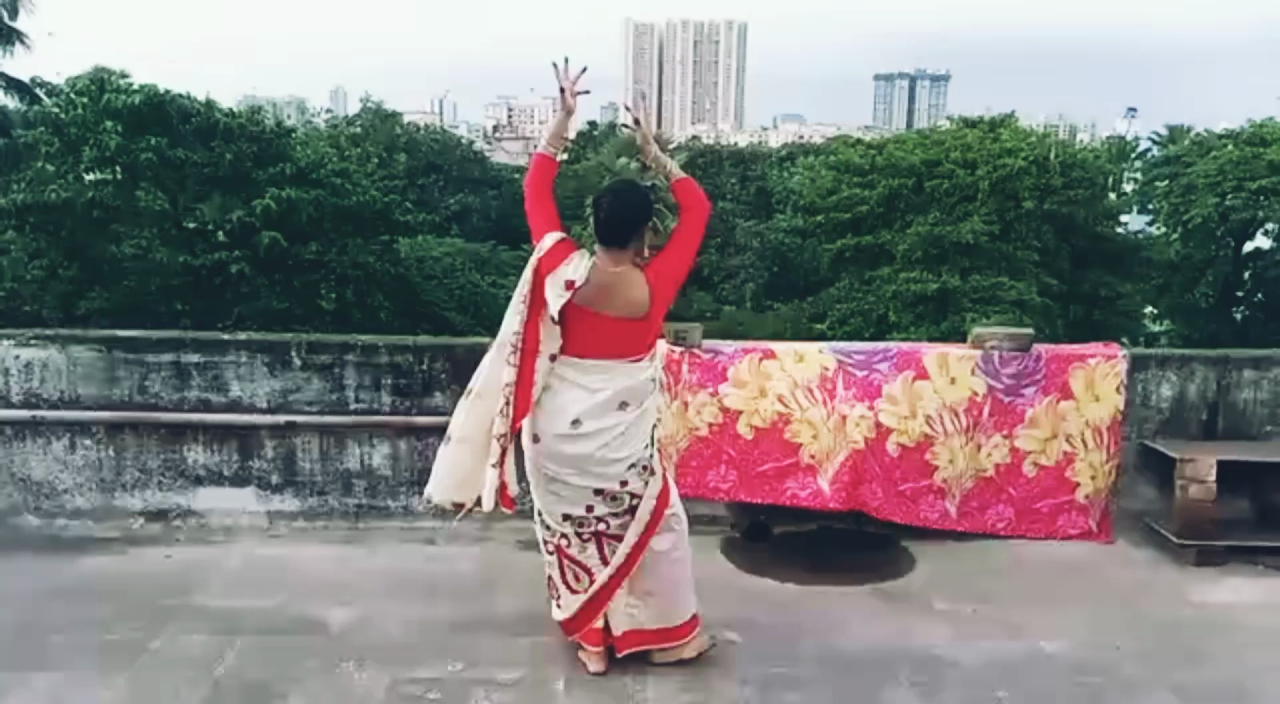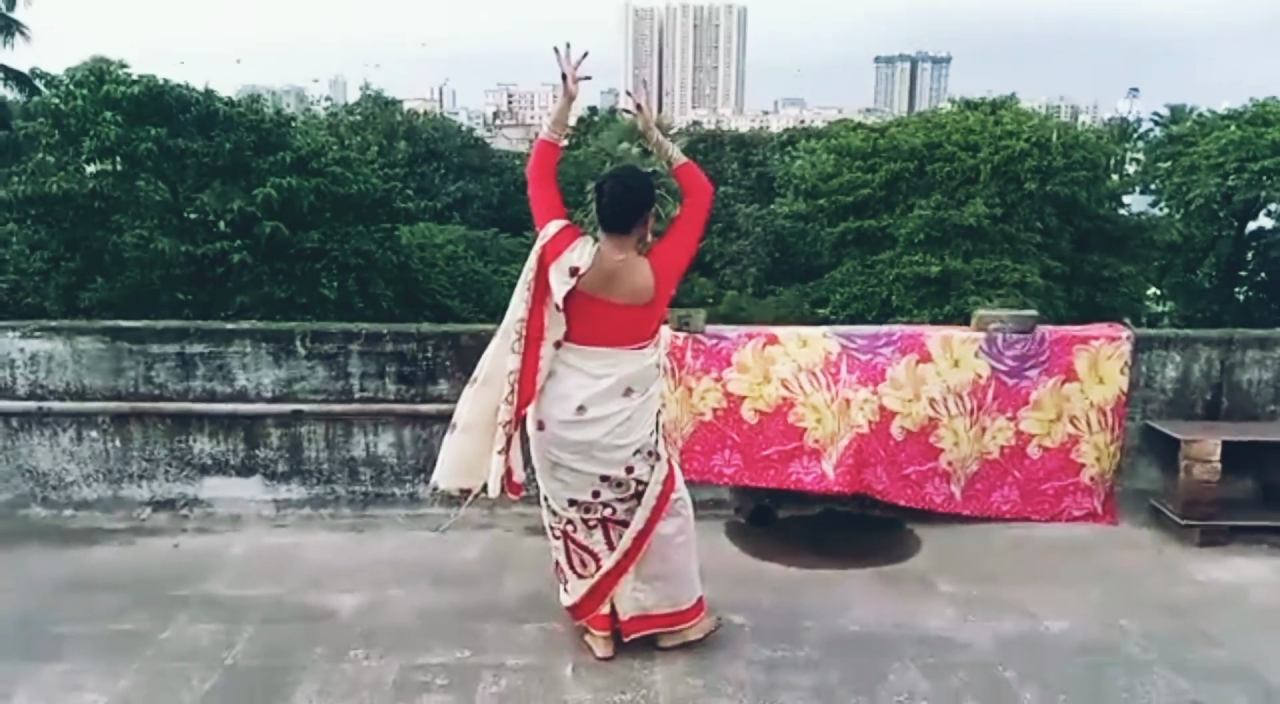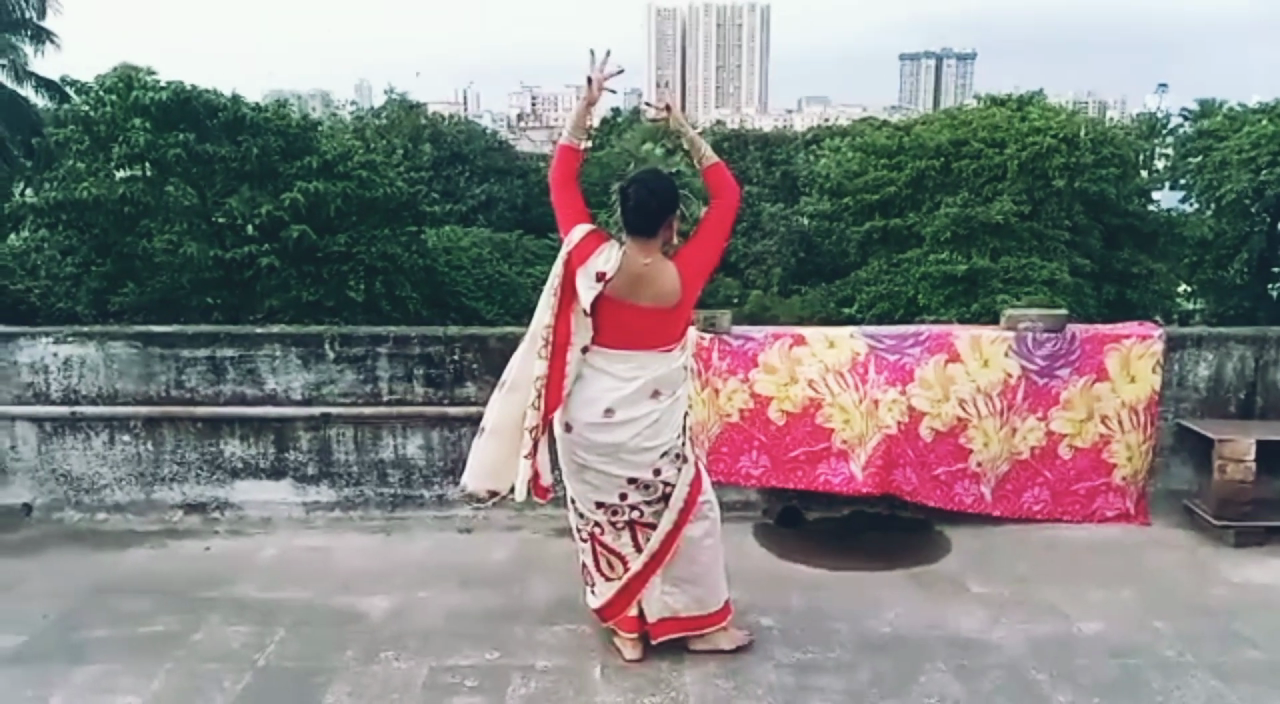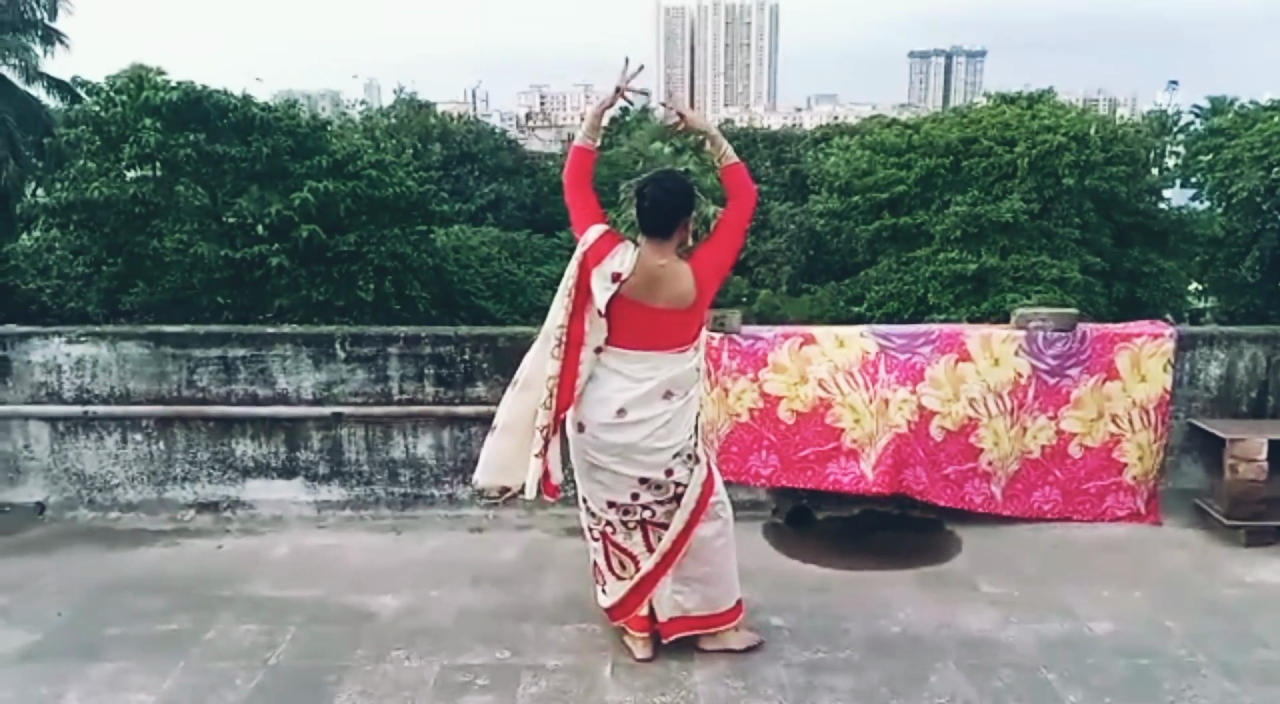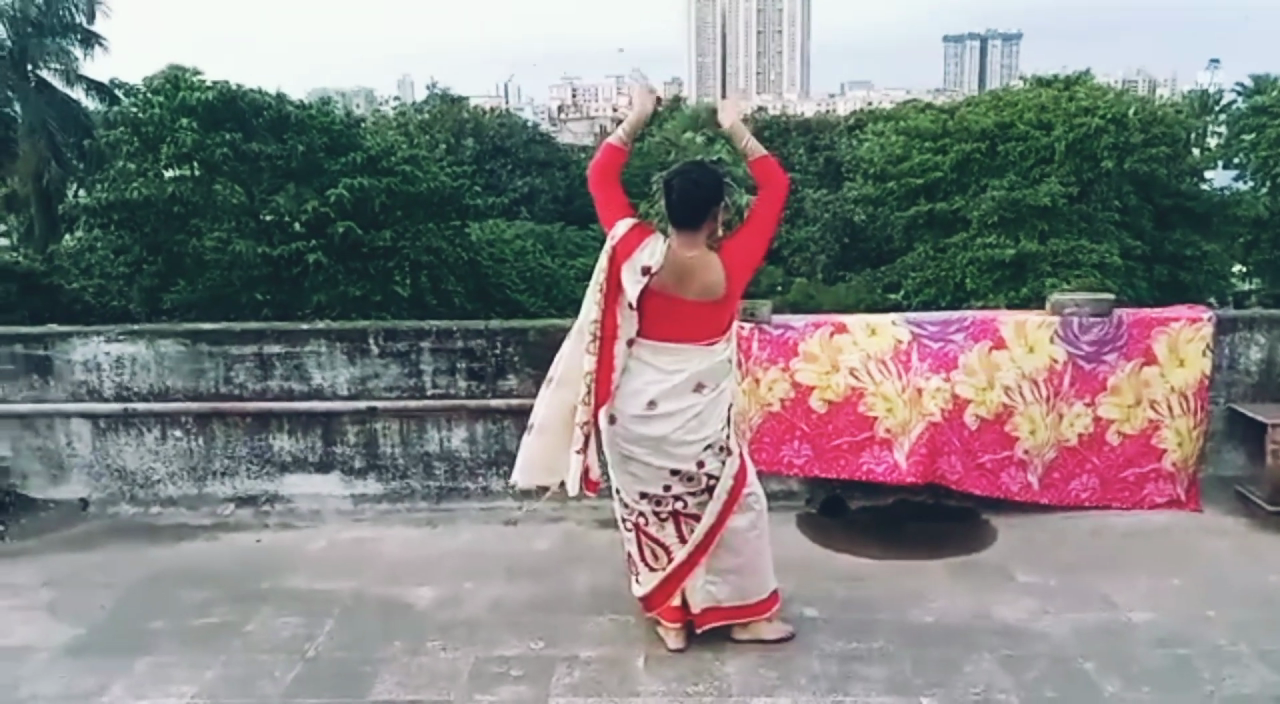
dt=1s
person 1, frame 1
left shoulder: (563, 271)
right shoulder: (654, 287)
left elbow: (536, 189)
right elbow: (697, 207)
left wrist: (564, 117)
right wrist: (651, 148)
left hip: (557, 433)
right hip: (621, 440)
left knee: (570, 532)
right knee: (655, 526)
left ankle: (591, 639)
right ankle: (667, 634)
person 1, frame 2
left shoulder: (567, 257)
right shoulder: (658, 274)
left elbow: (539, 175)
right elbow: (700, 194)
left wrist: (566, 102)
right wrist: (653, 134)
left hip: (562, 420)
right hip: (626, 427)
left knee: (577, 520)
right knee: (662, 509)
left ankle: (598, 625)
right ankle: (674, 618)
person 1, frame 3
left shoulder: (592, 261)
right shoulder: (683, 276)
left elbow: (561, 180)
right elbow: (727, 195)
left wrist: (586, 104)
right wrist: (685, 131)
left hip: (589, 423)
right hip: (653, 428)
left knee: (604, 521)
right knee: (689, 514)
left ankle: (626, 626)
right ankle: (701, 622)
person 1, frame 4
left shoulder: (607, 261)
right shoulder: (699, 278)
left elbow: (575, 181)
right elbow: (744, 198)
left wrist: (599, 110)
right wrist: (710, 133)
left hip: (601, 423)
right hip: (665, 429)
left knee: (616, 521)
right knee: (701, 514)
left ankle: (636, 626)
right ankle: (711, 623)
person 1, frame 5
left shoulder: (635, 253)
right shoulder: (729, 270)
left elbow: (601, 176)
right elbow: (775, 188)
left wrist: (636, 119)
right wrist: (736, 129)
left hip: (634, 419)
right hip: (697, 424)
left knee: (648, 512)
right knee: (737, 505)
left ankle: (669, 616)
right ankle: (746, 613)
